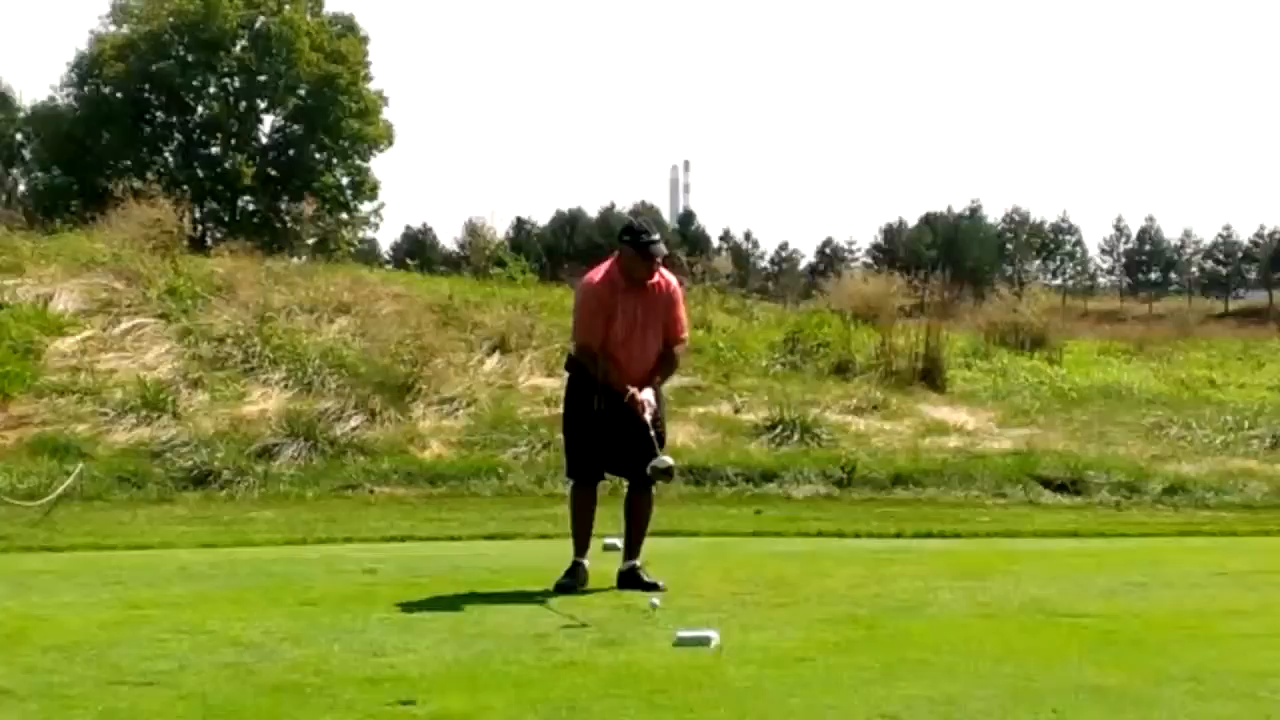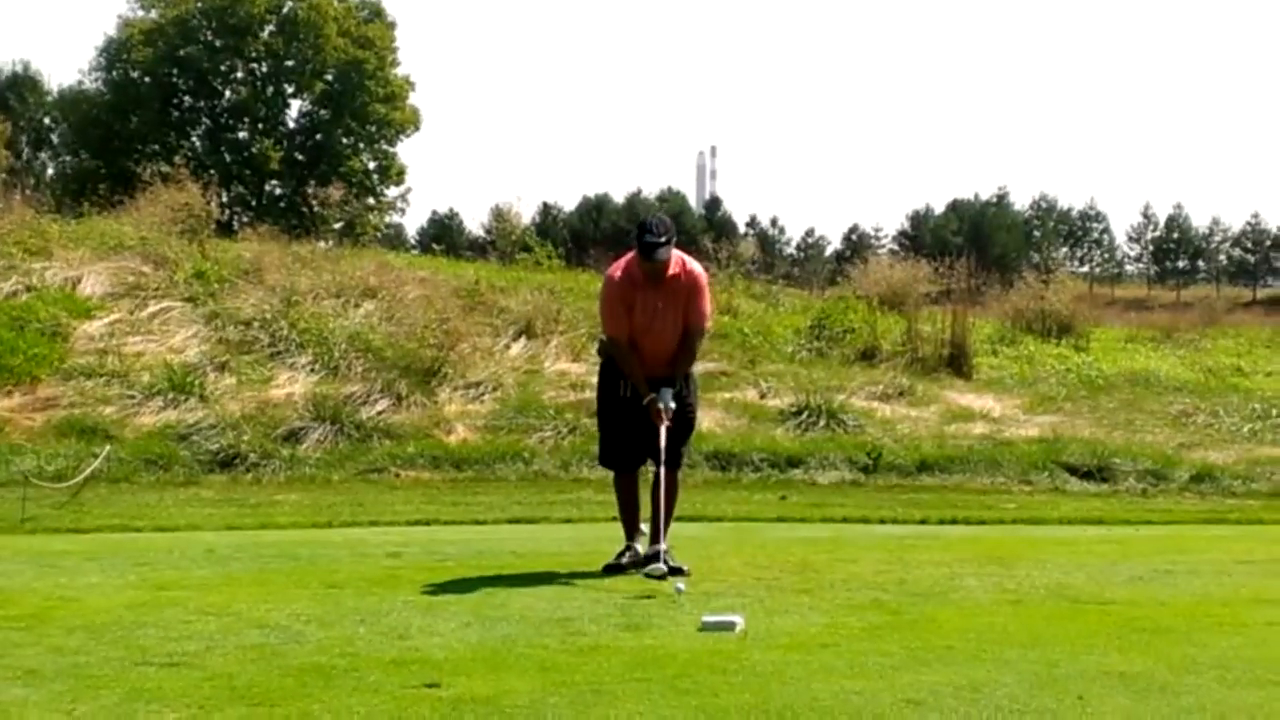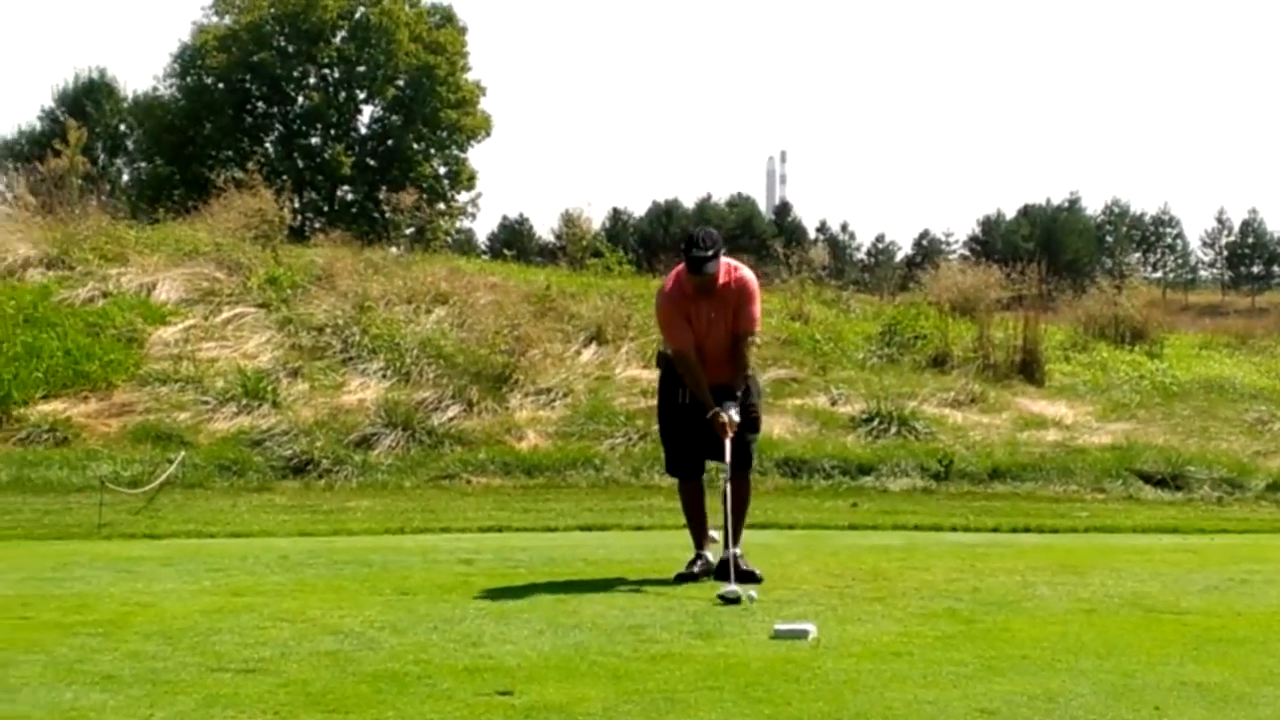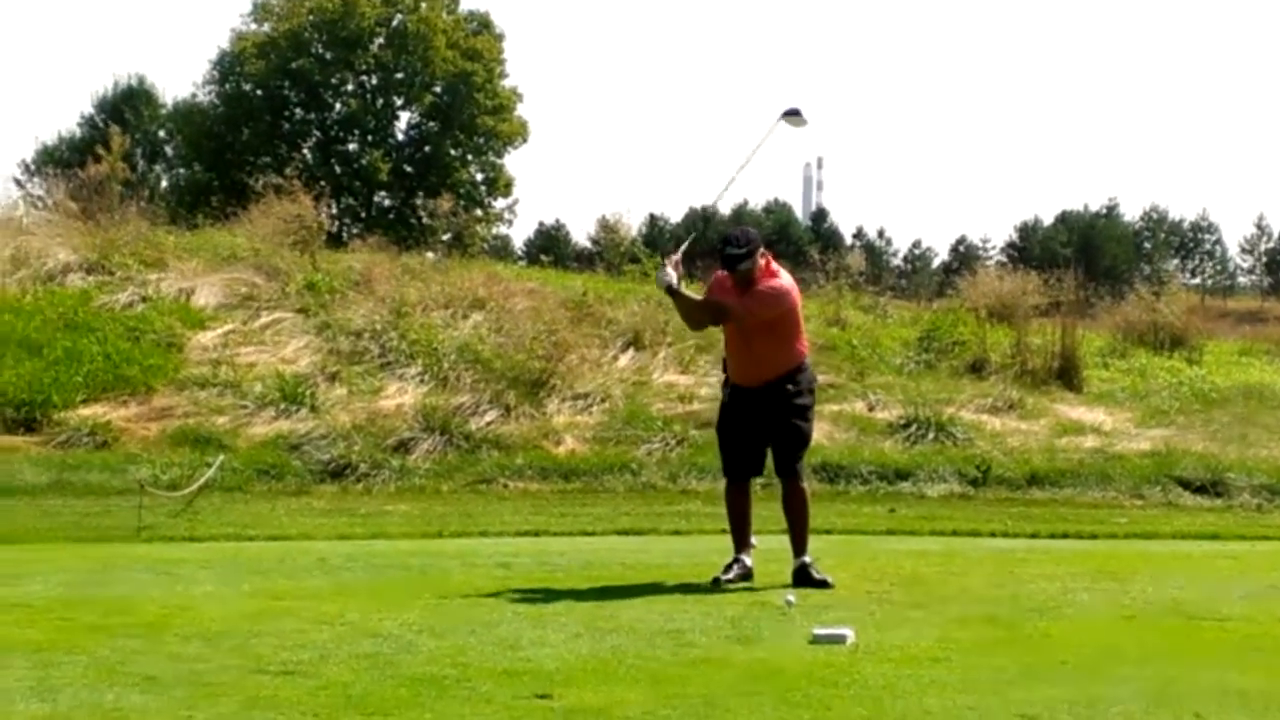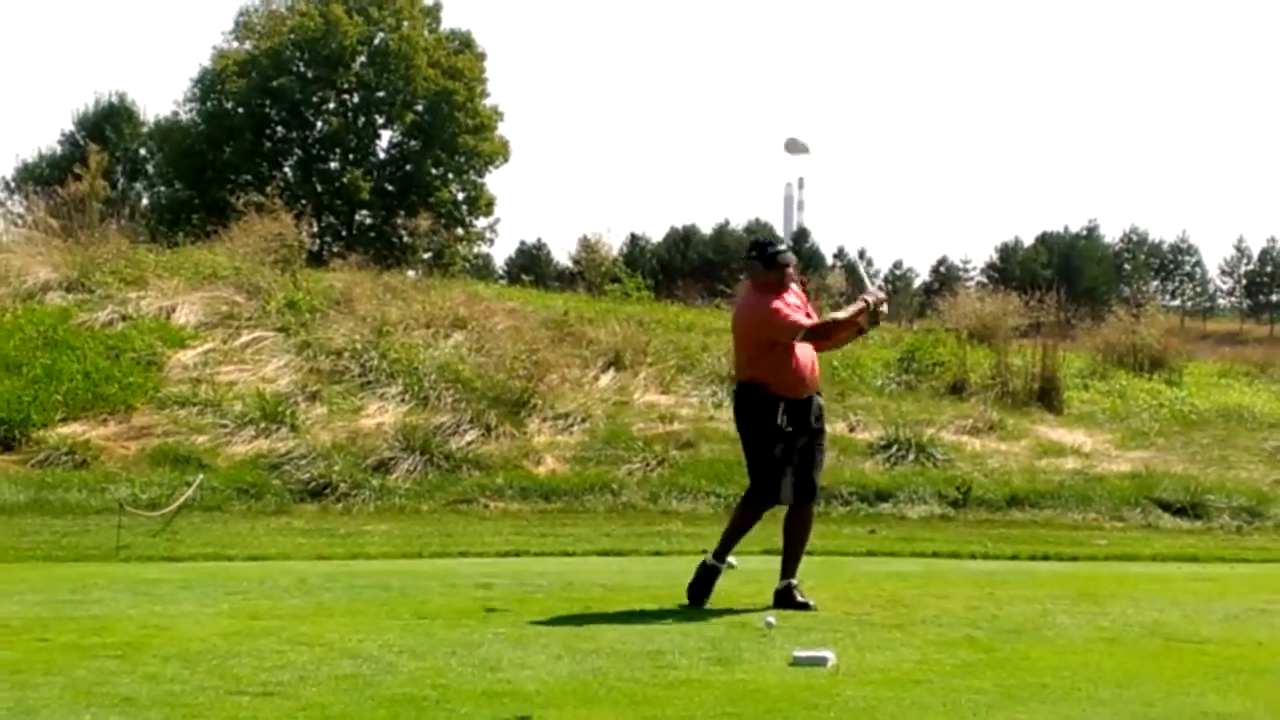
dt=0.7s
person 1, frame 1
left shoulder: (667, 286)
right shoulder: (594, 286)
left elbow: (675, 344)
right elbow: (587, 351)
left wrist: (652, 388)
right wrist: (624, 390)
left hip: (644, 393)
right hip: (595, 391)
left knee: (644, 480)
right knee: (585, 476)
left ankle: (631, 565)
right ankle: (579, 563)
person 1, frame 2
left shoulder: (693, 274)
right shoulder: (616, 279)
left elbow: (694, 335)
right elbow: (619, 345)
left wrist: (670, 387)
right wrist: (647, 396)
left hip: (674, 378)
right hip: (624, 377)
left knee: (669, 464)
right knee: (624, 463)
left ankle: (658, 548)
right ankle: (632, 545)
person 1, frame 3
left shoulder: (744, 281)
right shoulder: (670, 294)
left elbow: (742, 345)
right elbow: (685, 359)
left wrist: (732, 401)
right wrist: (710, 410)
left hip: (734, 381)
right hip: (683, 384)
left knee: (742, 465)
right knee: (688, 471)
left ankle: (733, 553)
right ankle: (702, 554)
person 1, frame 4
left shoulder: (779, 289)
right shoulder: (722, 281)
left elbow: (714, 314)
right elbow: (697, 321)
left wrist: (672, 287)
right wrist: (675, 285)
left hip: (787, 387)
right hip: (740, 388)
left knee: (791, 473)
right knee: (737, 475)
left ankle: (802, 563)
right ankle: (742, 559)
person 1, frame 5
left shoulder: (790, 291)
right shoulder: (757, 305)
left elbow: (822, 339)
right elbow: (815, 332)
left wrist: (861, 322)
right wrist: (861, 307)
left hip: (802, 405)
right hip: (765, 407)
left knee: (804, 499)
right knee: (766, 492)
left ankle: (787, 585)
right ankle: (714, 562)
